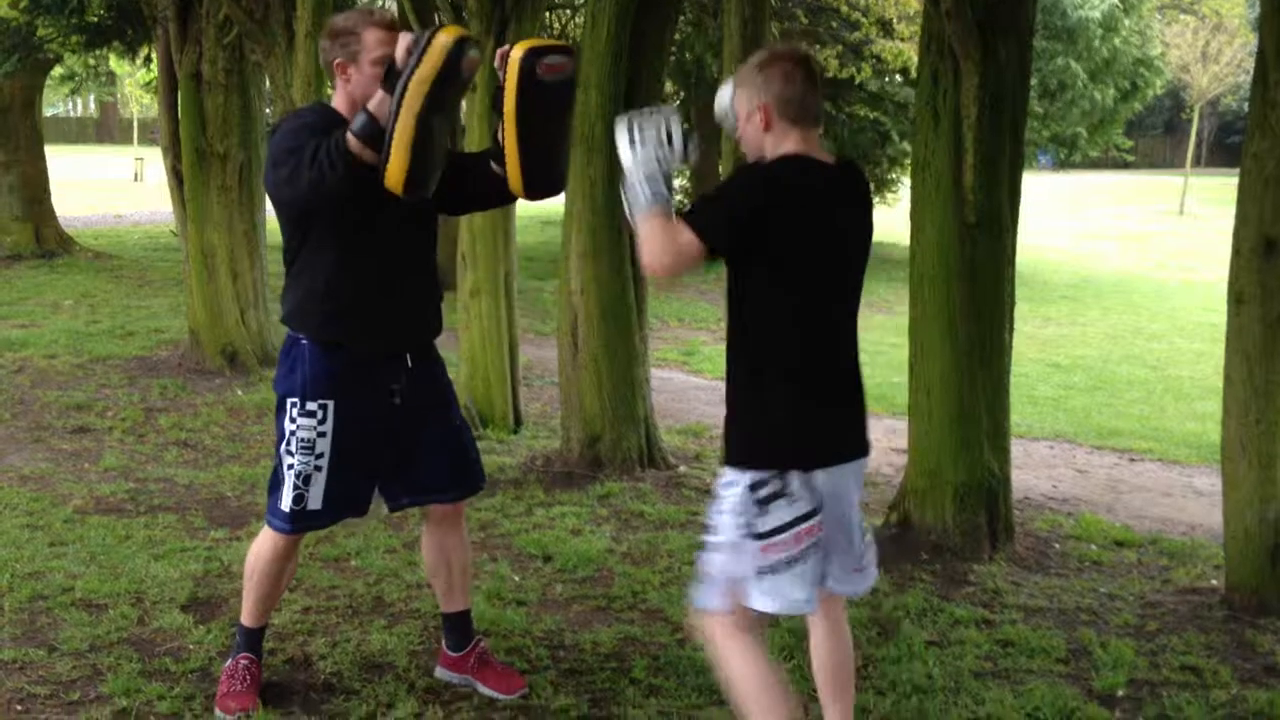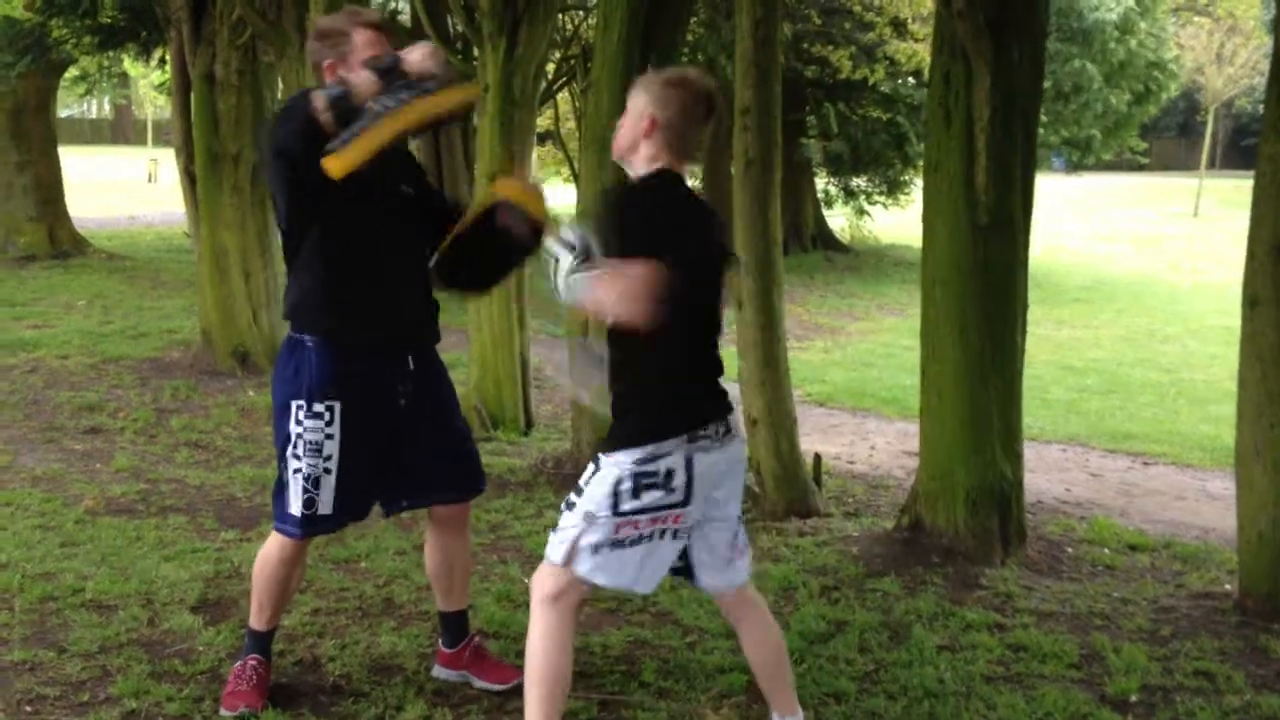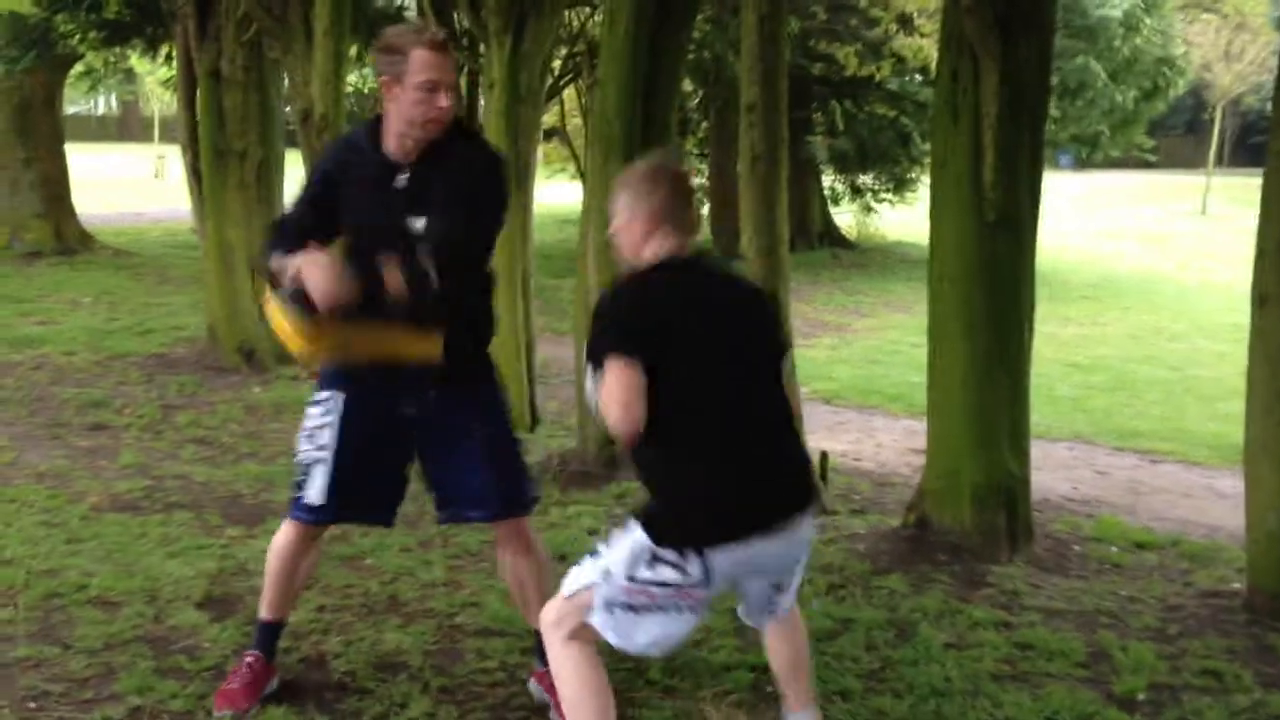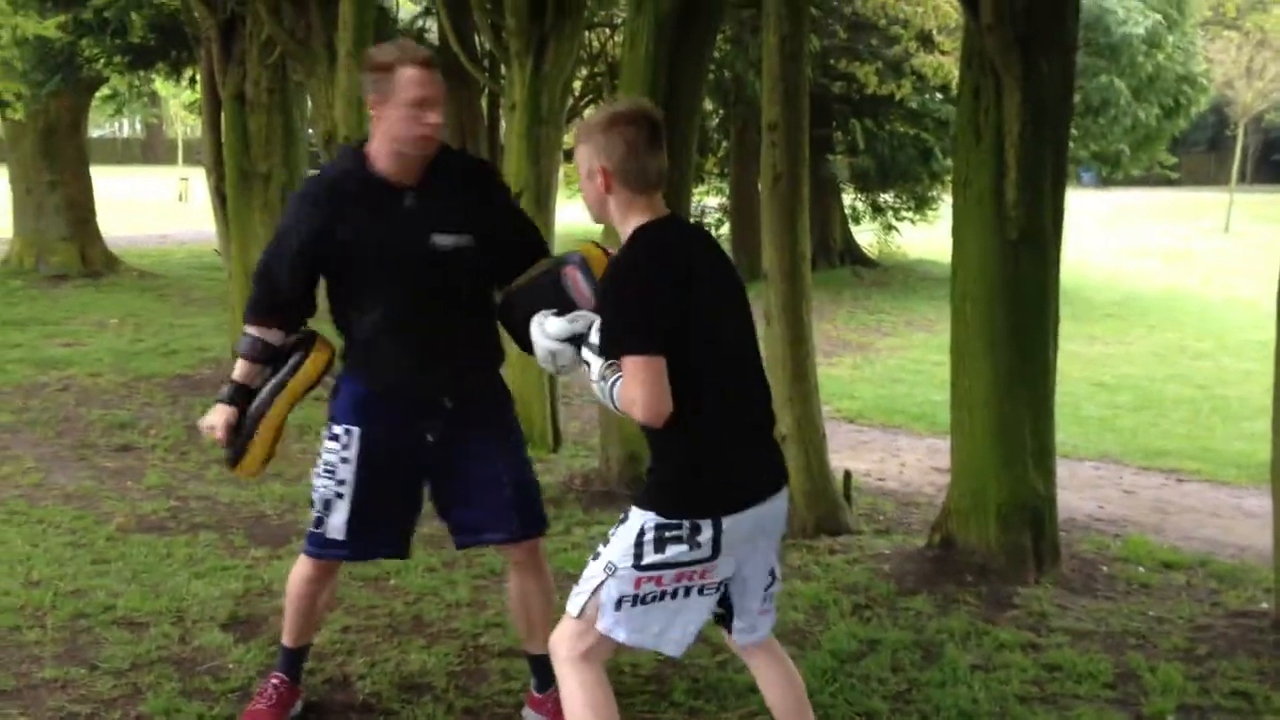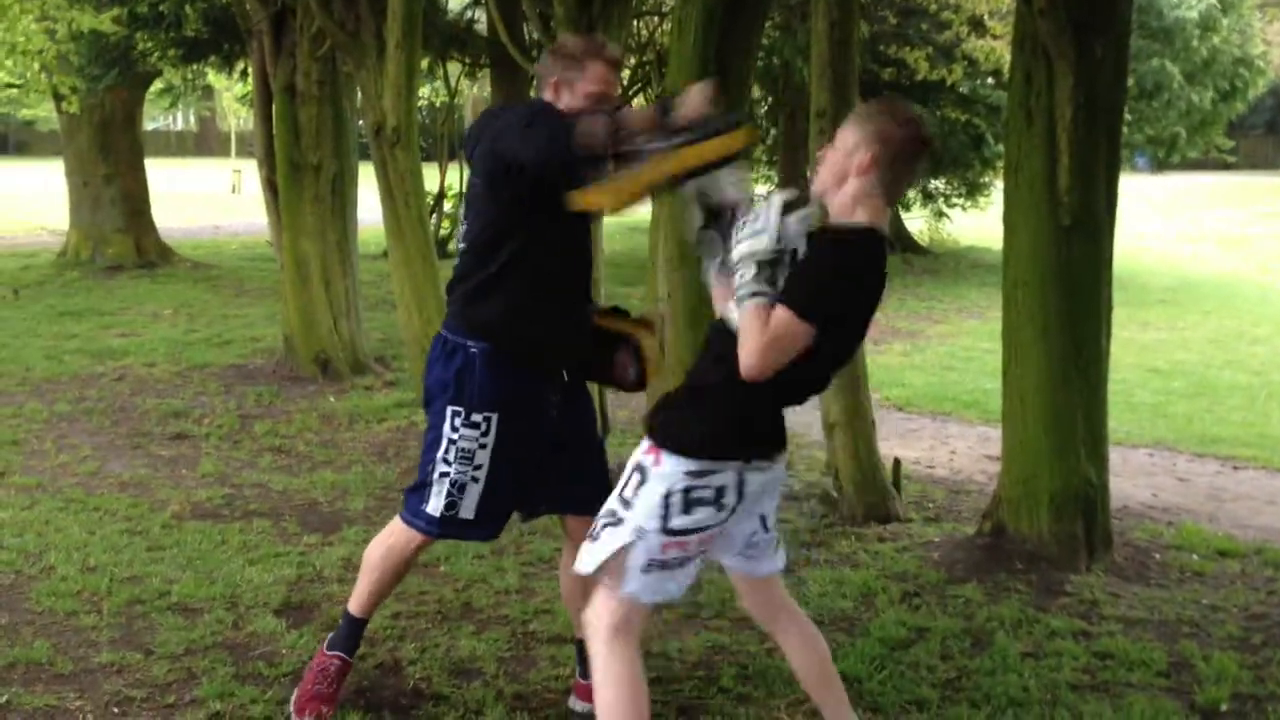
dt=1s
person 1, frame 1
right shoulder: (299, 137)
left elbow: (494, 181)
right elbow: (329, 179)
right wrist: (394, 95)
left hip: (410, 357)
right hip: (327, 362)
left knee: (446, 502)
right knee: (291, 521)
left ankle: (459, 650)
right ankle: (244, 657)
person 1, frame 2
left shoulder: (394, 156)
right shoulder: (300, 138)
left elbow: (443, 228)
right elbow: (305, 119)
right wrist: (391, 72)
left hip: (410, 359)
right hip: (328, 362)
left knee: (450, 503)
right knee: (297, 526)
left ankle: (456, 646)
right ankle: (254, 659)
person 1, frame 3
left shoulder: (474, 165)
right shoulder: (345, 158)
left elbow: (450, 269)
right elbow: (287, 240)
left wrist: (356, 277)
right wrist: (303, 269)
left hip: (454, 374)
right hip: (362, 371)
left knee: (510, 521)
right knee: (306, 518)
left ankle: (550, 664)
right ankle: (261, 657)
person 1, frame 4
left shoulder: (474, 187)
right shoulder: (331, 196)
left elbow: (528, 273)
right elbow: (278, 297)
right wrist: (238, 394)
left hip: (471, 399)
right hip: (374, 399)
left knee: (522, 543)
right knee: (325, 552)
person 1, frame 5
left shoulder: (566, 175)
right shoulder: (512, 131)
right elbow: (572, 136)
left wrist: (606, 336)
right wrist: (665, 116)
left hip: (553, 372)
right hip: (484, 365)
left knee: (586, 520)
right knee: (424, 522)
right ankle: (336, 654)
person 2, frame 1
left shoulder: (762, 187)
right shoulder: (849, 186)
left elbow: (661, 261)
left wrist: (647, 181)
left hip: (774, 450)
right hip: (838, 441)
left knee: (722, 620)
right knee: (825, 601)
person 2, frame 2
left shoulder: (640, 202)
right shoulder: (693, 214)
left elbow: (630, 305)
left wrist: (575, 275)
left hip: (655, 443)
right hip: (711, 437)
left knee: (552, 592)
right knee: (734, 595)
person 2, frame 3
left shoulder: (630, 299)
right shoulder: (750, 298)
left elbow: (625, 418)
left wrist: (603, 386)
left hip: (695, 530)
right hip: (789, 516)
left knee: (562, 625)
right knee: (773, 607)
person 2, frame 4
left shoulder: (631, 270)
right shoulder: (699, 246)
left elbow: (651, 406)
left wrist: (601, 371)
right wrist: (597, 336)
left hip: (692, 507)
right hip: (761, 491)
left knee: (575, 648)
right knee: (753, 639)
person 2, frame 5
left shoulder: (838, 253)
right shoulder: (858, 256)
left elbow: (755, 359)
left wrist: (748, 263)
left hip: (699, 453)
right hip: (752, 457)
left knee: (609, 621)
right knee: (768, 602)
